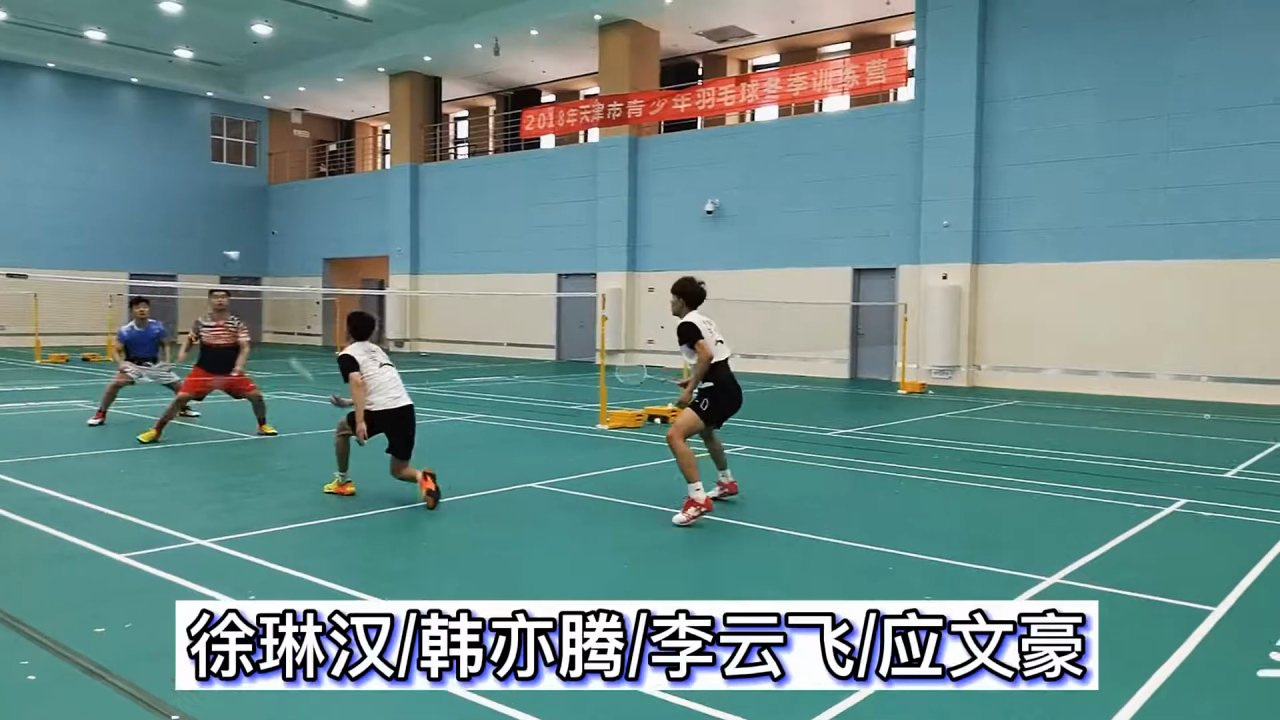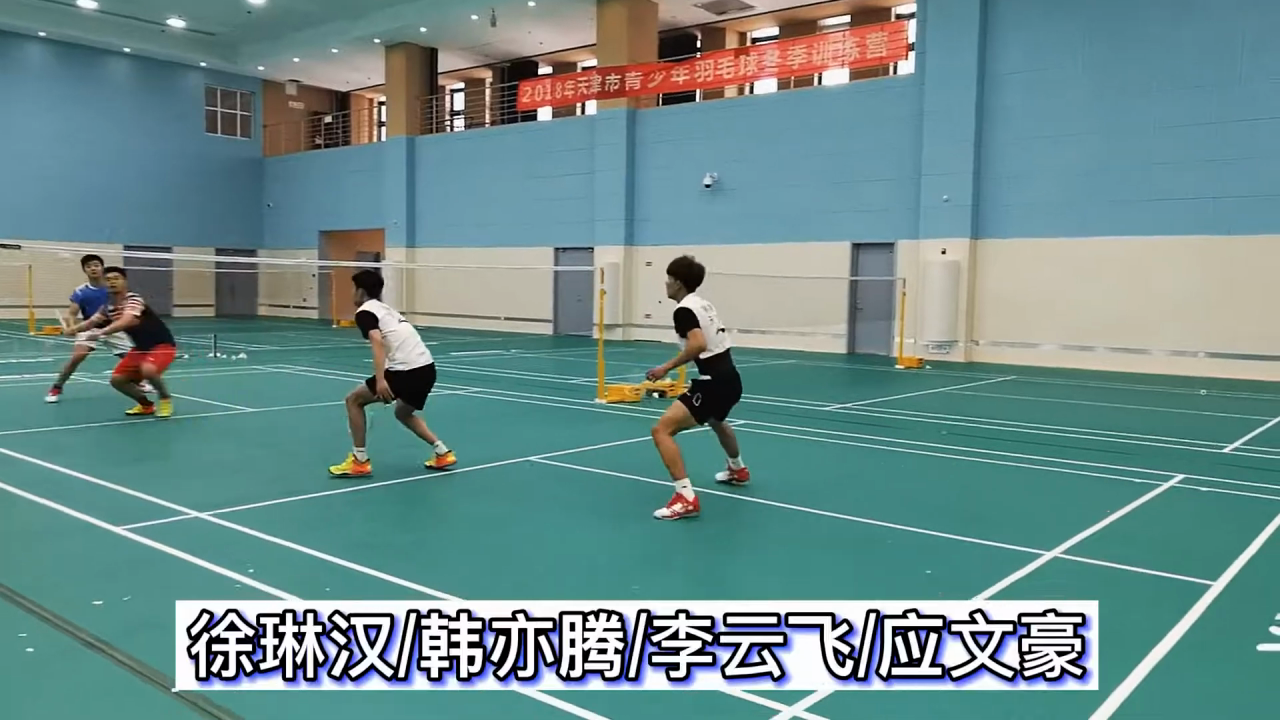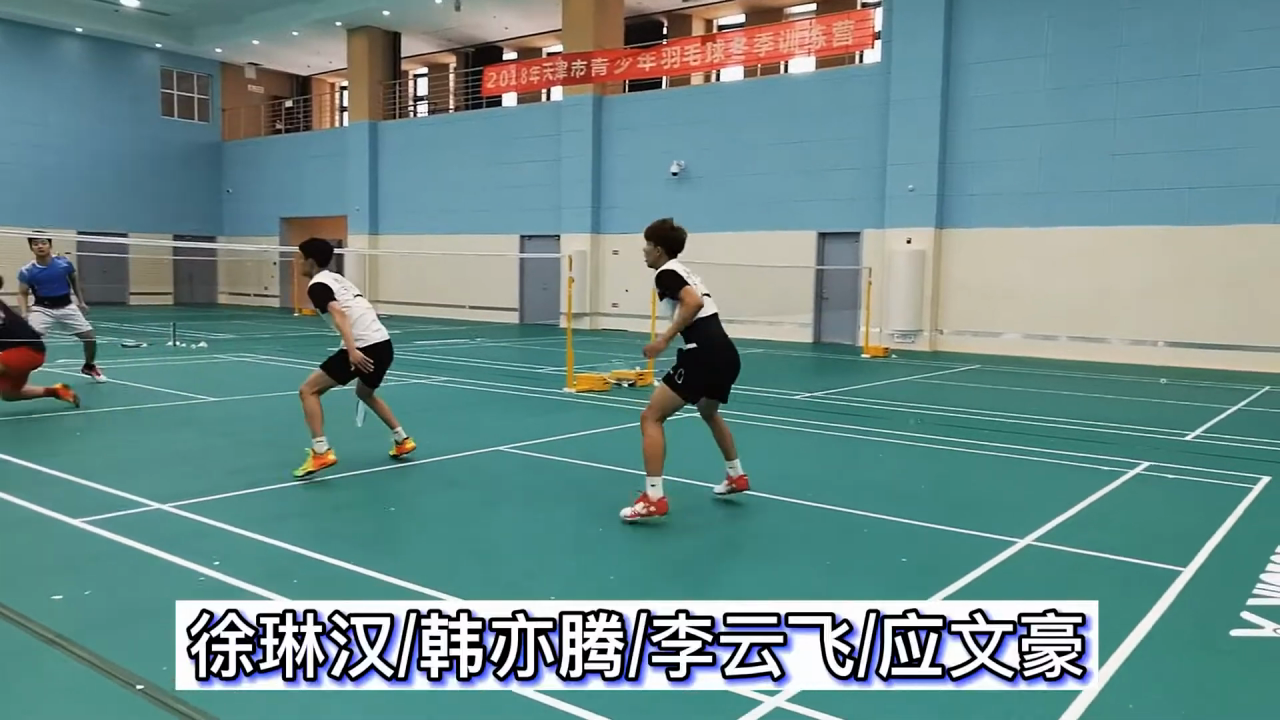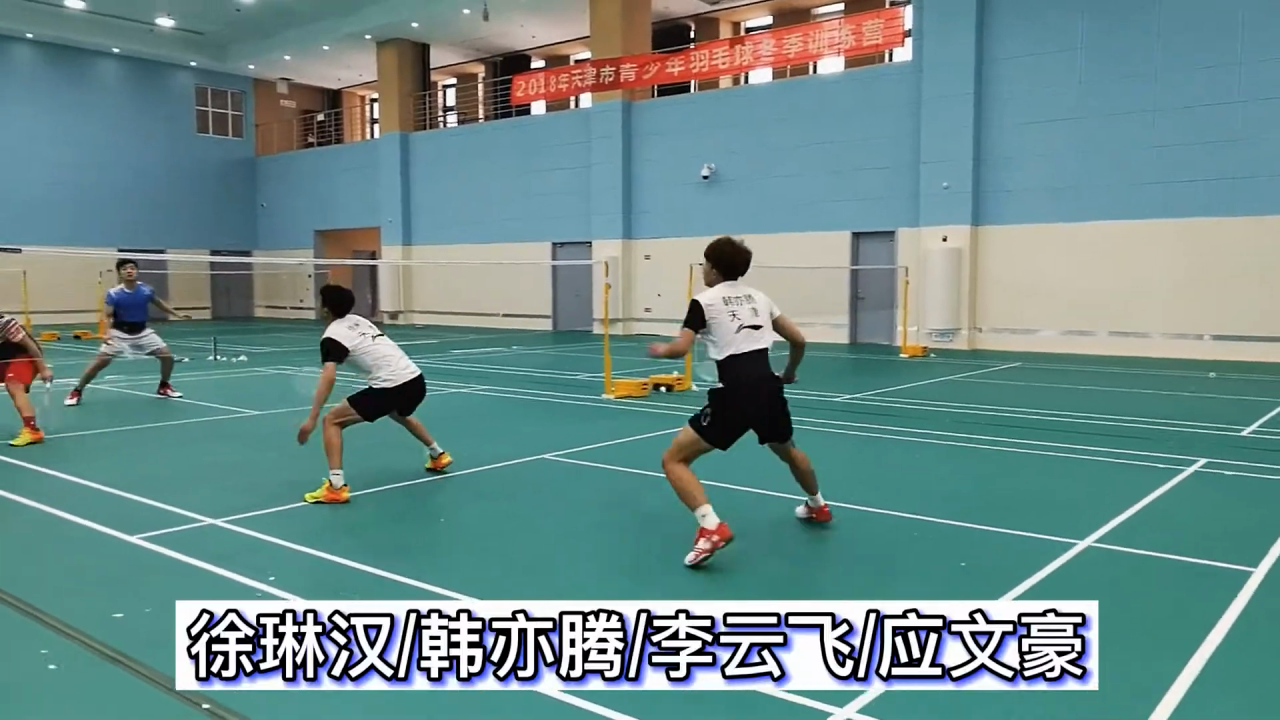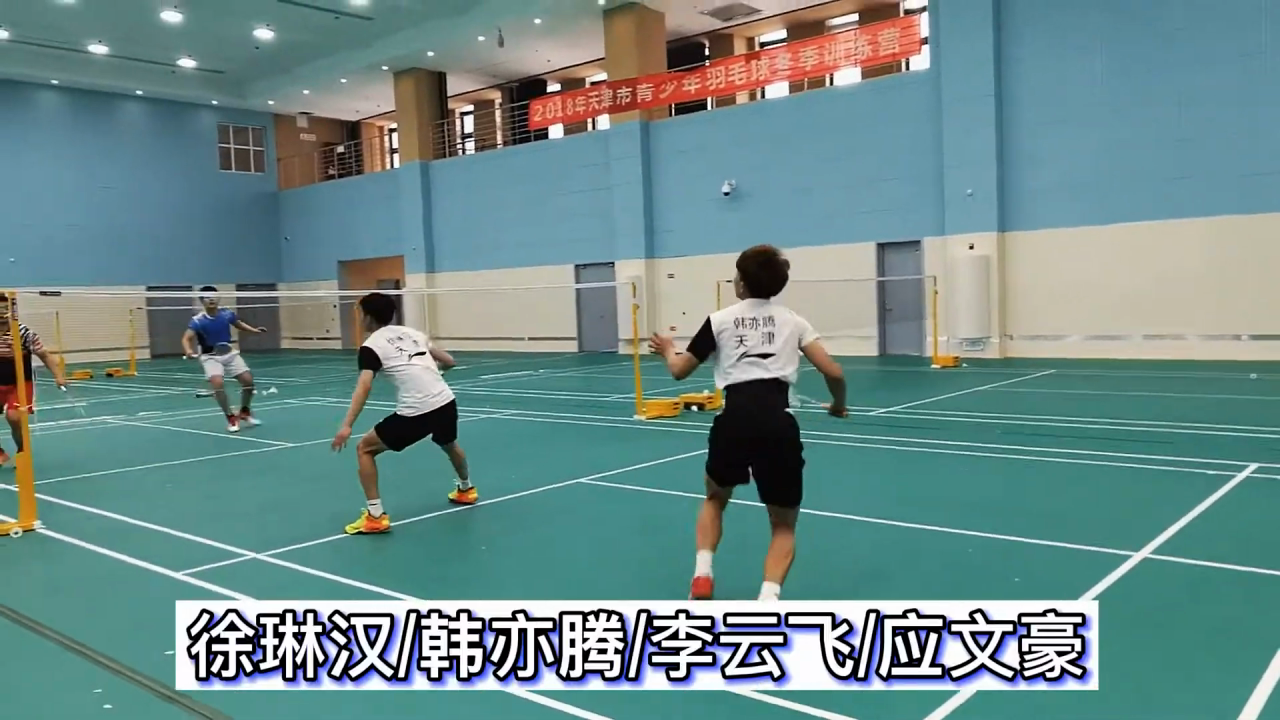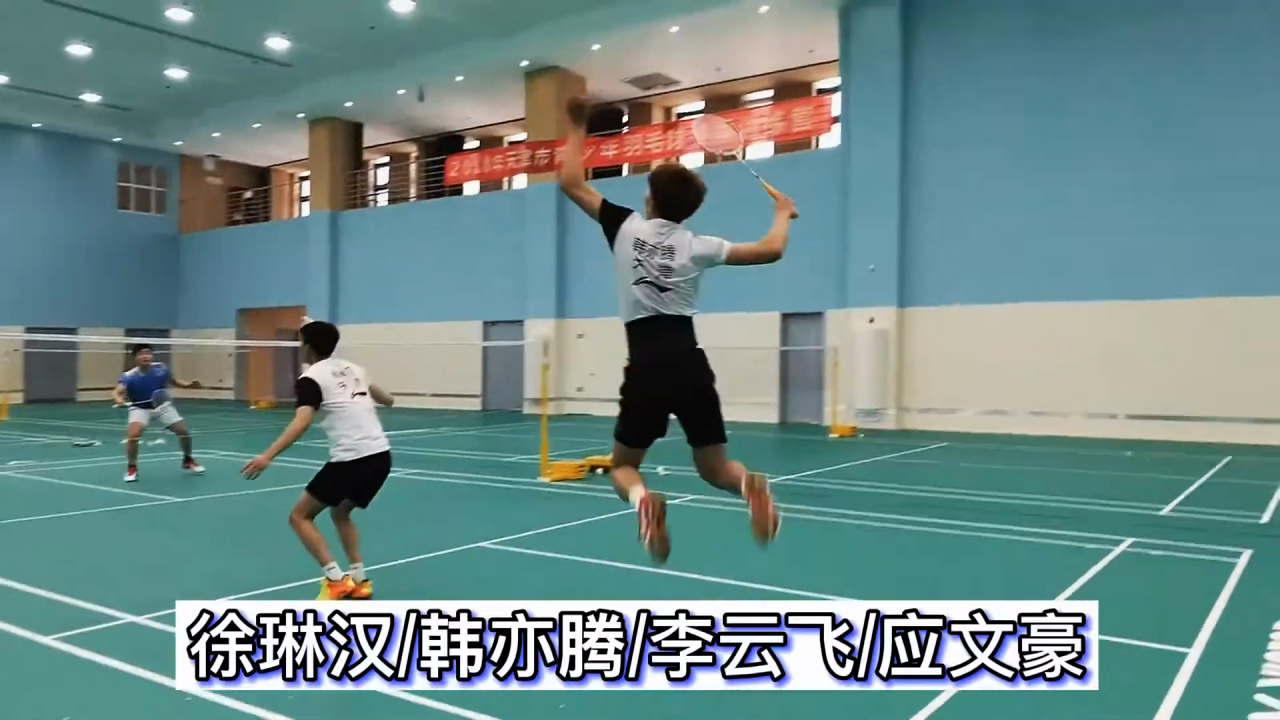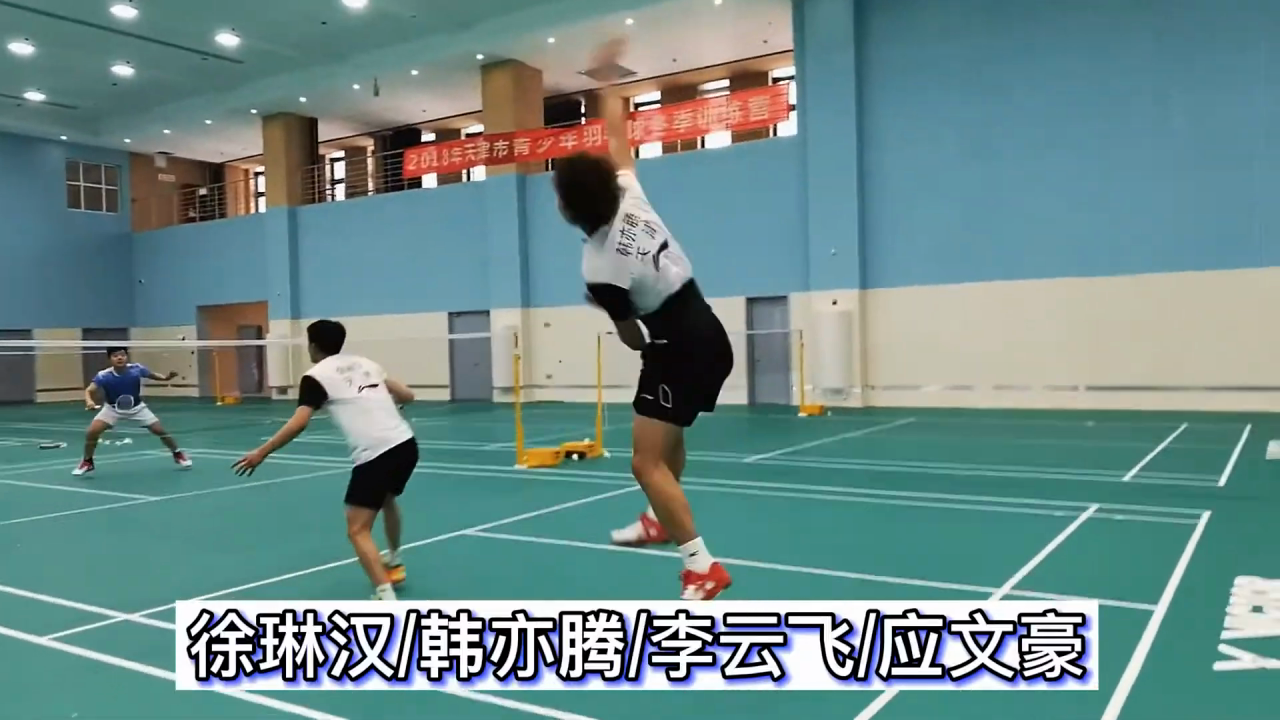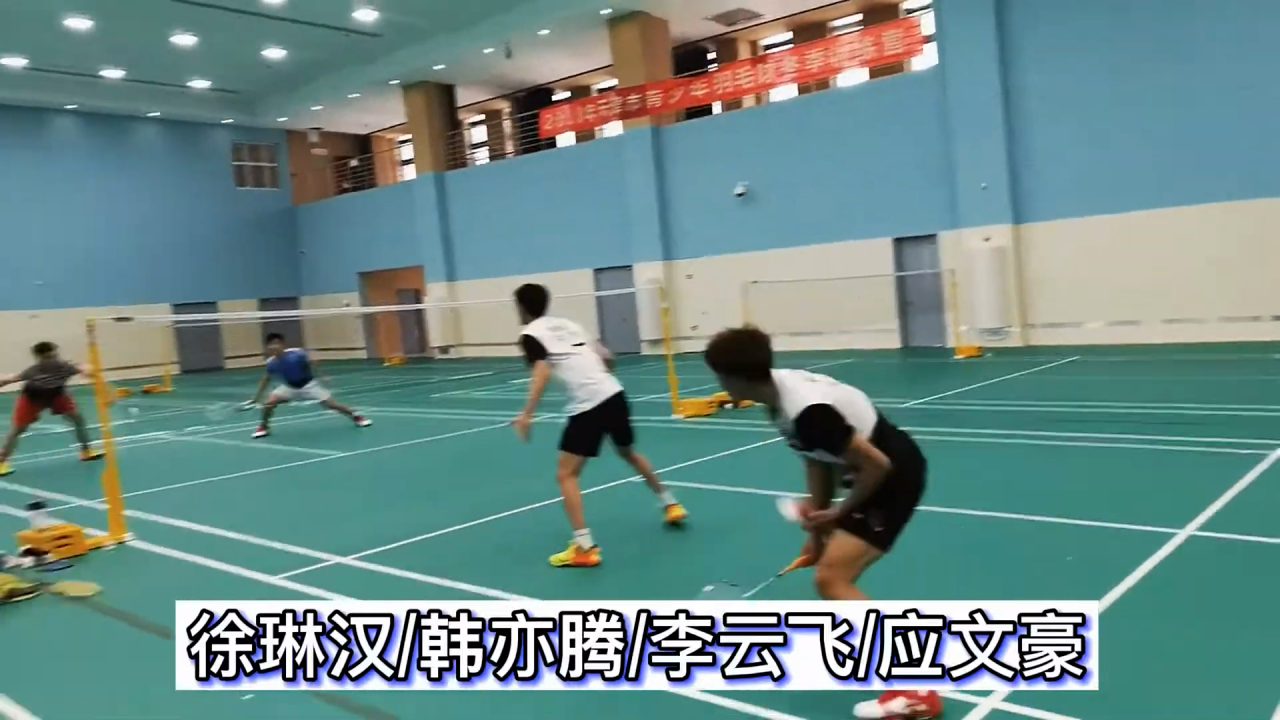
dt=0.3s
person 1, frame 1
left shoulder: (686, 324)
right shoulder: (704, 320)
left elbow: (705, 355)
left wrist: (691, 388)
right wrist: (693, 380)
left hip: (717, 391)
right hip: (729, 389)
left knee: (676, 435)
right knee: (707, 433)
left ankle: (698, 498)
right ankle: (725, 483)
person 1, frame 2
left shoulder: (684, 310)
right shoulder: (703, 304)
left elbow: (698, 345)
left wrist: (666, 367)
left hip: (713, 383)
right hip: (730, 379)
left knee: (662, 430)
right knee: (715, 420)
left ankle: (686, 497)
right ankle: (737, 469)
person 1, frame 3
left shoulder: (667, 273)
right shoulder: (685, 272)
left elbow: (694, 302)
left wrist: (664, 338)
left hip: (703, 354)
right hip: (726, 352)
left knee: (651, 418)
right knee: (709, 412)
left ankle: (654, 498)
right ankle: (735, 476)
person 1, frame 4
left shoulder: (704, 301)
right shoulder: (759, 297)
left elbow: (681, 347)
right elbow: (798, 340)
left wrist: (661, 350)
right wrist: (789, 372)
left hip: (734, 393)
right hip: (769, 388)
left knee: (673, 460)
right knee: (786, 449)
left ankle: (712, 528)
right ankle: (817, 506)
person 1, frame 5
left shoulder: (719, 320)
right shoulder: (791, 321)
left elbow: (680, 370)
right elbow: (833, 373)
left wrist: (666, 350)
right wrist: (839, 404)
left hip: (733, 424)
right hip: (778, 427)
left knee: (714, 501)
right knee: (783, 528)
left ankle: (702, 577)
right ankle: (769, 599)
person 1, frame 6
left shoulder: (626, 228)
right shoulder: (697, 246)
left elbow: (569, 183)
right elbow: (771, 251)
left wrist: (577, 129)
right wrist: (783, 212)
left hip: (646, 372)
right hip: (690, 369)
left knee: (623, 468)
right knee: (716, 469)
left ankle: (643, 500)
right ankle: (749, 486)
person 1, frame 7
left shoulder: (598, 271)
right shoulder: (628, 196)
left elbow: (632, 339)
right elbow: (618, 145)
right wrist: (605, 77)
left hip: (681, 354)
right hip: (710, 339)
left knee: (648, 464)
right knee: (665, 442)
left ankle: (703, 568)
right ankle: (660, 520)
person 1, frame 8
left shoulder: (807, 411)
right shoulder: (782, 386)
left elbow: (877, 464)
right elbow: (820, 460)
left wrist: (836, 515)
right wrist: (819, 529)
left hip: (896, 474)
right hip: (880, 468)
left knee: (831, 581)
person 2, frame 1
left shoulder: (346, 355)
right shoulder: (376, 350)
left elbow: (358, 384)
left wrist: (359, 420)
right wrist: (348, 402)
left hip: (383, 412)
right hip: (406, 410)
left knee: (342, 430)
right knee: (399, 471)
left ankle: (343, 482)
right ankle: (422, 477)
person 2, frame 2
left shoulder: (364, 312)
right shoulder: (386, 308)
left elbow: (378, 343)
left wrist: (379, 379)
left hip: (407, 371)
right hip: (427, 368)
left knee: (353, 400)
right knee: (403, 413)
left ankle: (359, 460)
right ankle: (443, 453)
person 2, frame 3
left shoulder: (317, 286)
right shoulder: (337, 279)
left elbow: (339, 314)
left wrist: (352, 349)
left hip: (362, 348)
right hip: (383, 343)
left knee: (308, 391)
right knee: (365, 393)
left ankle: (321, 452)
right ankle: (402, 441)
person 2, frame 4
left shoulder: (331, 337)
right shoulder: (359, 320)
left elbow: (328, 378)
left wrist: (312, 419)
left hip: (392, 386)
right hip: (416, 380)
left knee: (332, 421)
right knee: (399, 415)
left ankle: (336, 486)
right ankle: (438, 455)
person 2, frame 5
left shoulder: (371, 346)
right shoulder: (413, 334)
left elbow: (363, 386)
right elbow: (449, 362)
left wrist: (346, 425)
left hip: (416, 413)
right hip: (447, 405)
left knee: (365, 449)
right knee: (448, 444)
left ankle: (375, 516)
right ankle: (466, 489)
person 2, frame 6
left shoulder: (311, 379)
right shoulder: (353, 369)
left elbow: (301, 422)
right elbow: (388, 400)
left wrist: (267, 457)
left hip: (351, 459)
right hip: (381, 456)
left knee: (300, 517)
right knee: (340, 513)
left ankle: (337, 580)
right ankle: (358, 581)
person 2, frame 7
left shoulder: (316, 377)
right shoulder: (367, 363)
left elbow: (298, 423)
right elbow: (407, 396)
left wrist: (261, 453)
left hip: (374, 454)
right hip: (406, 443)
left knee: (357, 531)
right knee: (385, 496)
right ankle: (393, 564)
person 2, frame 8
left shoulder: (530, 335)
right shoulder: (568, 325)
left elbow: (542, 373)
right elbow: (606, 357)
left wrist: (527, 414)
left hip: (589, 407)
right hip: (615, 395)
left knee: (566, 475)
right knee: (629, 453)
left ankle: (584, 548)
right ankle: (671, 506)
